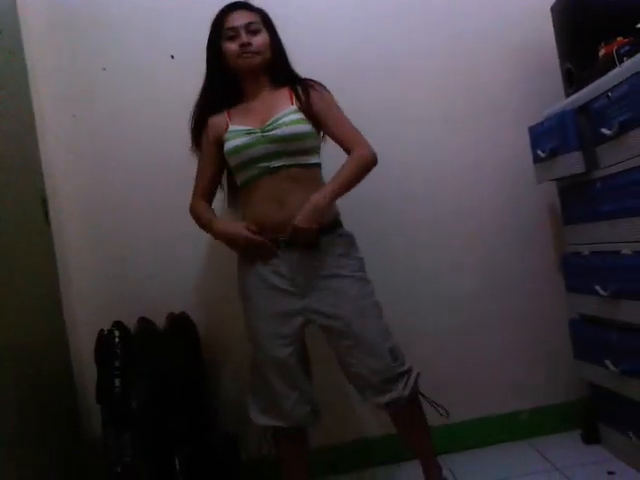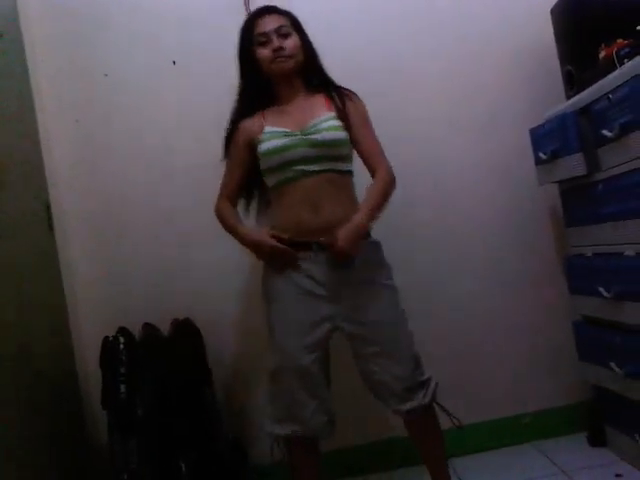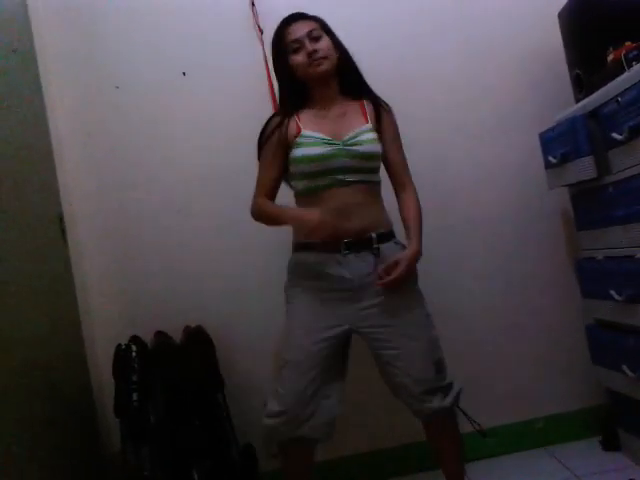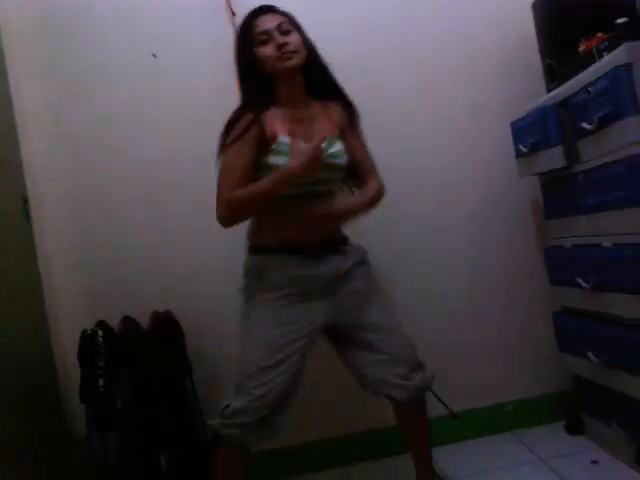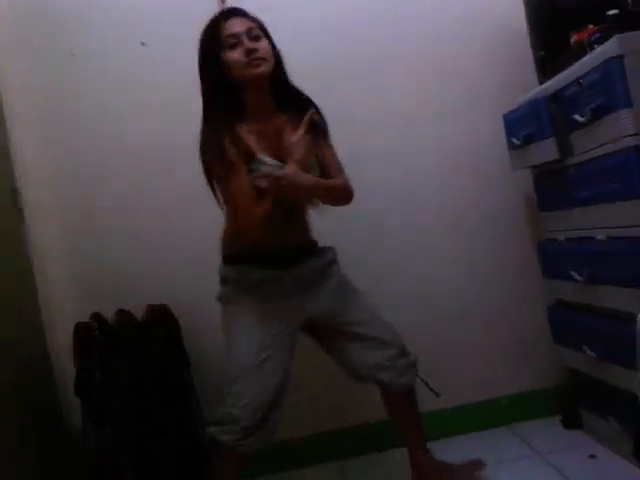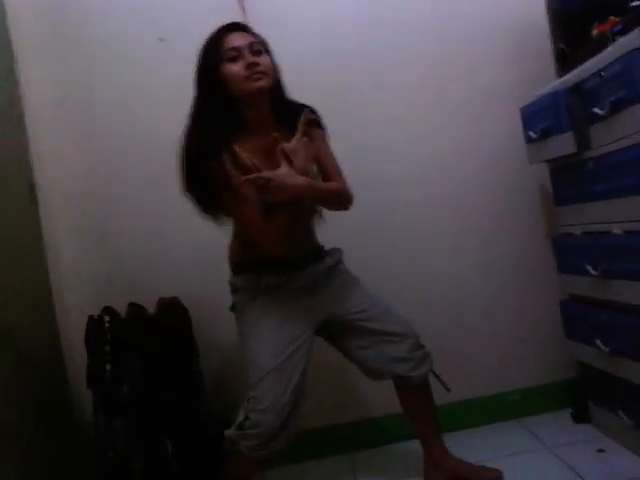
dt=0.2s
person 1, frame 1
left shoulder: (307, 93)
right shoulder: (218, 123)
left elbow: (363, 153)
right elbow: (199, 200)
left wrist: (320, 201)
right wrist: (222, 228)
left hip: (328, 251)
right hip: (264, 266)
left knee: (382, 368)
right knee: (280, 392)
person 1, frame 2
left shoulder: (341, 101)
right shoulder: (249, 125)
left elbow: (382, 171)
right elbow: (225, 202)
left wrist: (361, 223)
right wrist: (247, 236)
left hip: (354, 258)
right hip: (292, 269)
left knee: (402, 379)
right knee: (299, 397)
person 1, frame 3
left shoulder: (375, 111)
right shoulder: (285, 126)
left elbow: (404, 185)
right elbow: (259, 205)
left wrist: (413, 244)
right wrist: (294, 215)
left hip: (382, 261)
right hip: (316, 271)
left knee: (427, 383)
right knee: (293, 401)
person 1, frame 4
left shoulder: (336, 110)
right shoulder: (249, 124)
left elbow: (373, 181)
right elbow: (226, 210)
left wrist: (356, 203)
right wrist: (290, 170)
left hip: (341, 264)
right hip: (277, 275)
left knee: (403, 374)
right knee: (253, 403)
person 1, frame 5
left shoulder: (301, 115)
right shoulder: (224, 136)
left elbow: (344, 192)
right elbow: (253, 226)
left wrist: (302, 182)
right wrist: (293, 171)
left hip: (314, 267)
right hip: (255, 284)
left knee: (392, 358)
right knee: (247, 408)
person 1, frame 6
left shoulder: (301, 123)
right shoulder: (224, 152)
left elbow: (343, 197)
right elbow: (268, 240)
left wrist: (301, 185)
right wrist: (295, 175)
left hip: (322, 270)
right hip: (267, 290)
left knee: (406, 350)
right knee: (268, 411)
